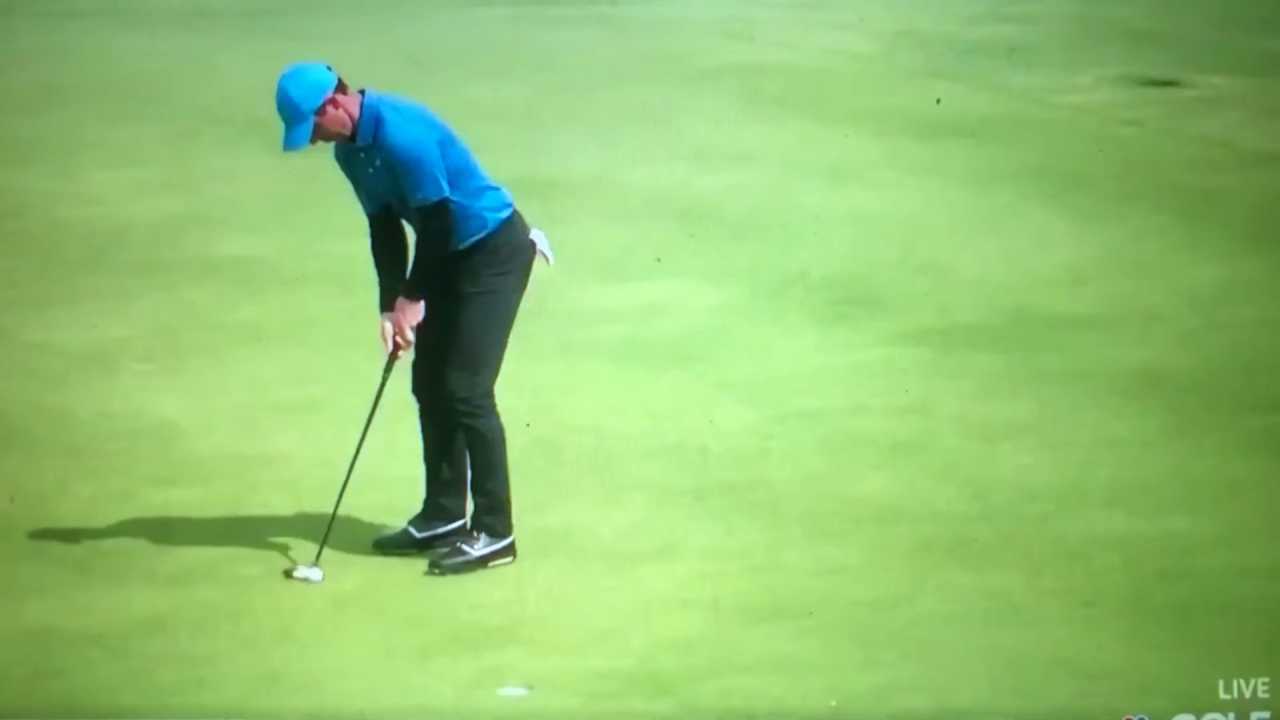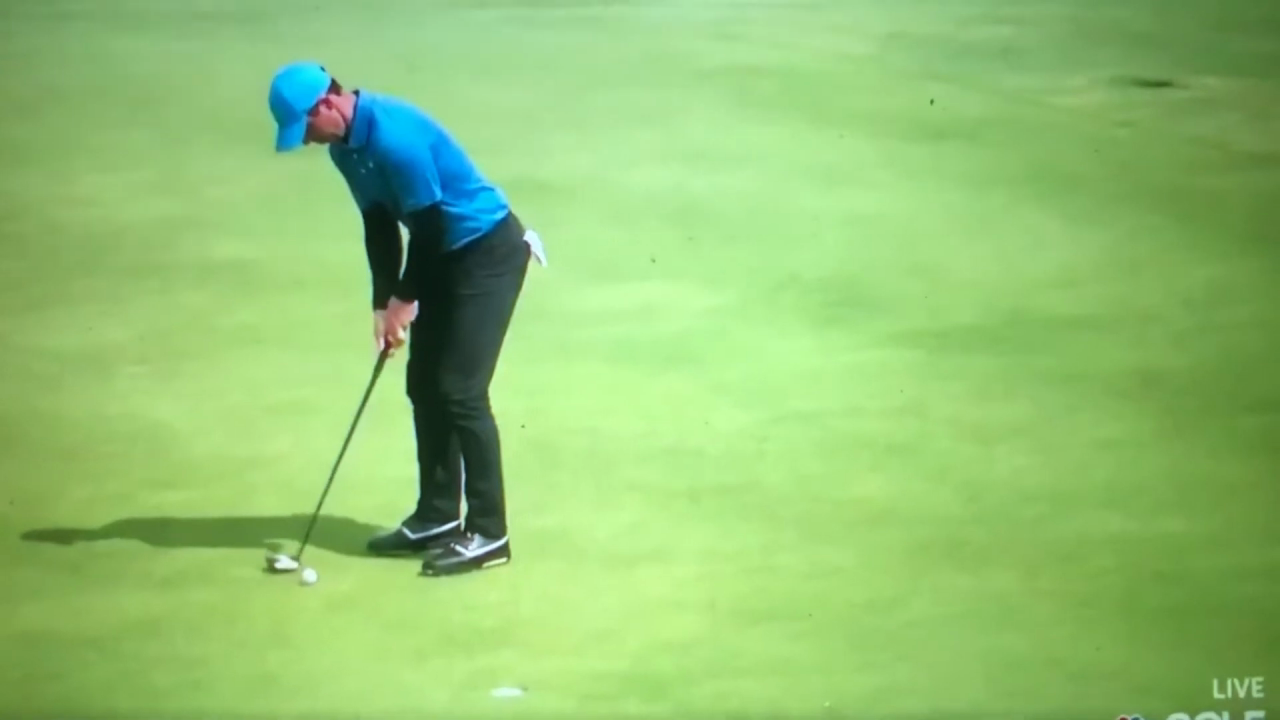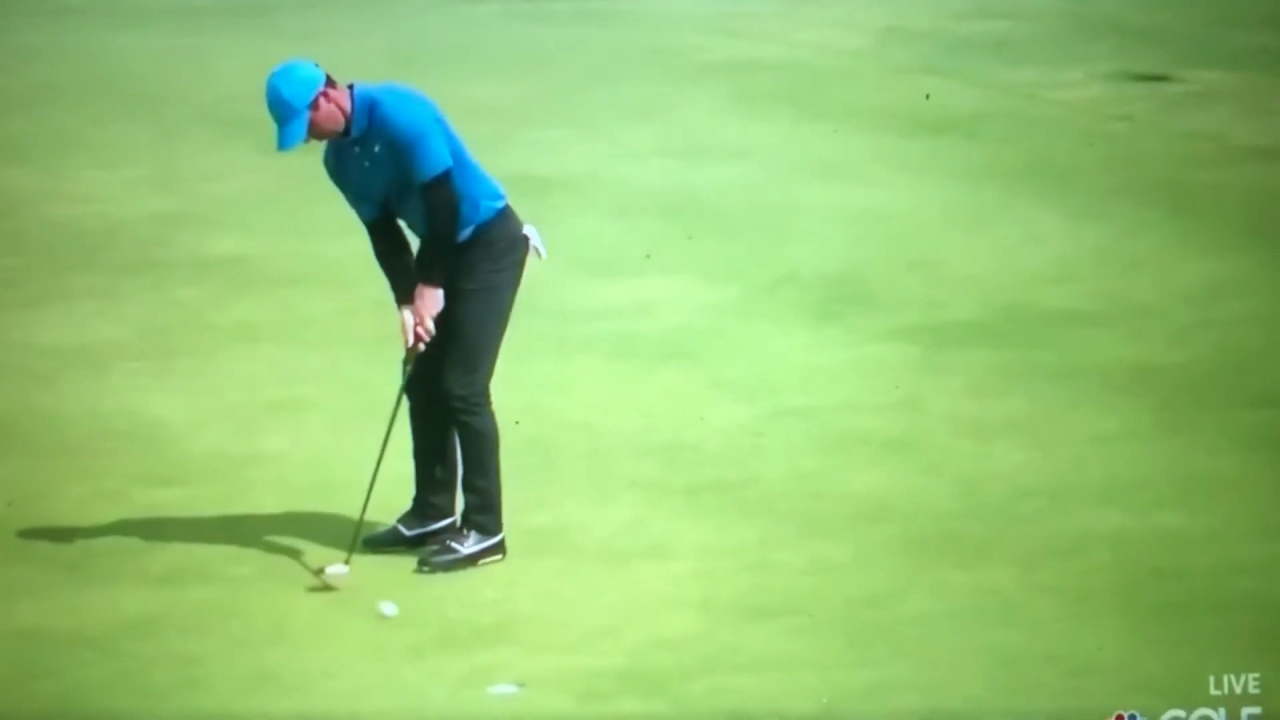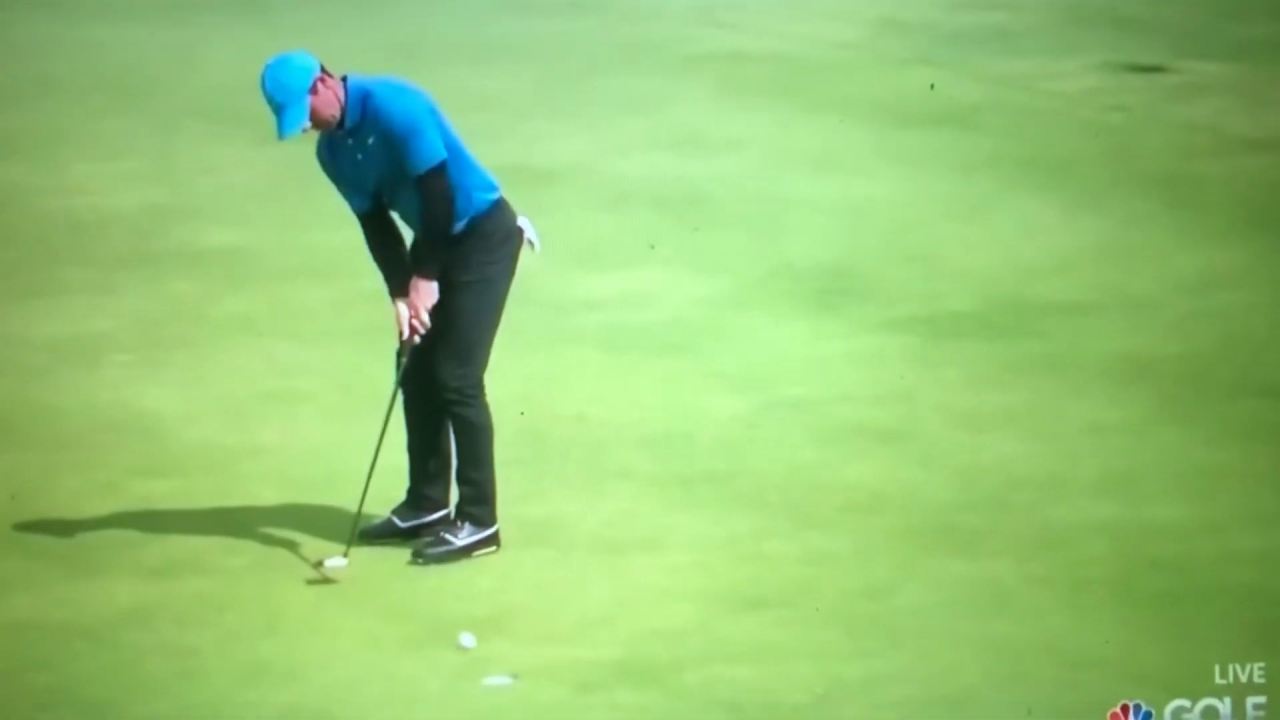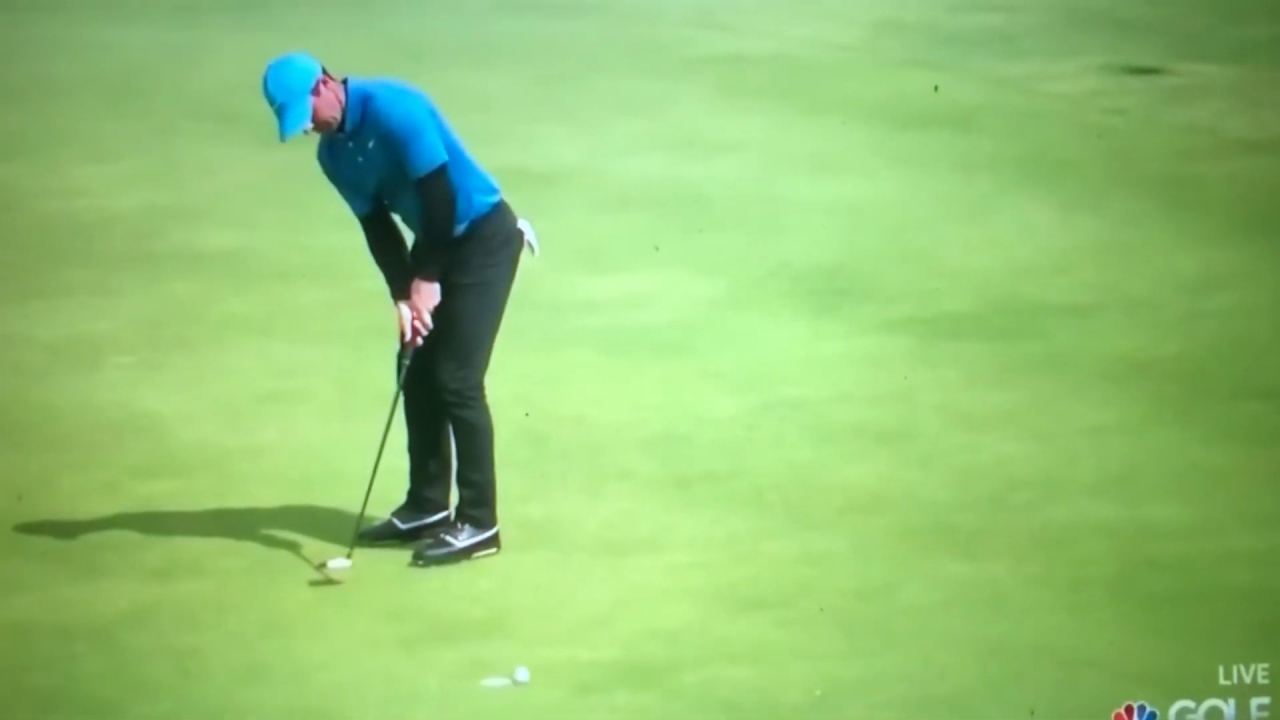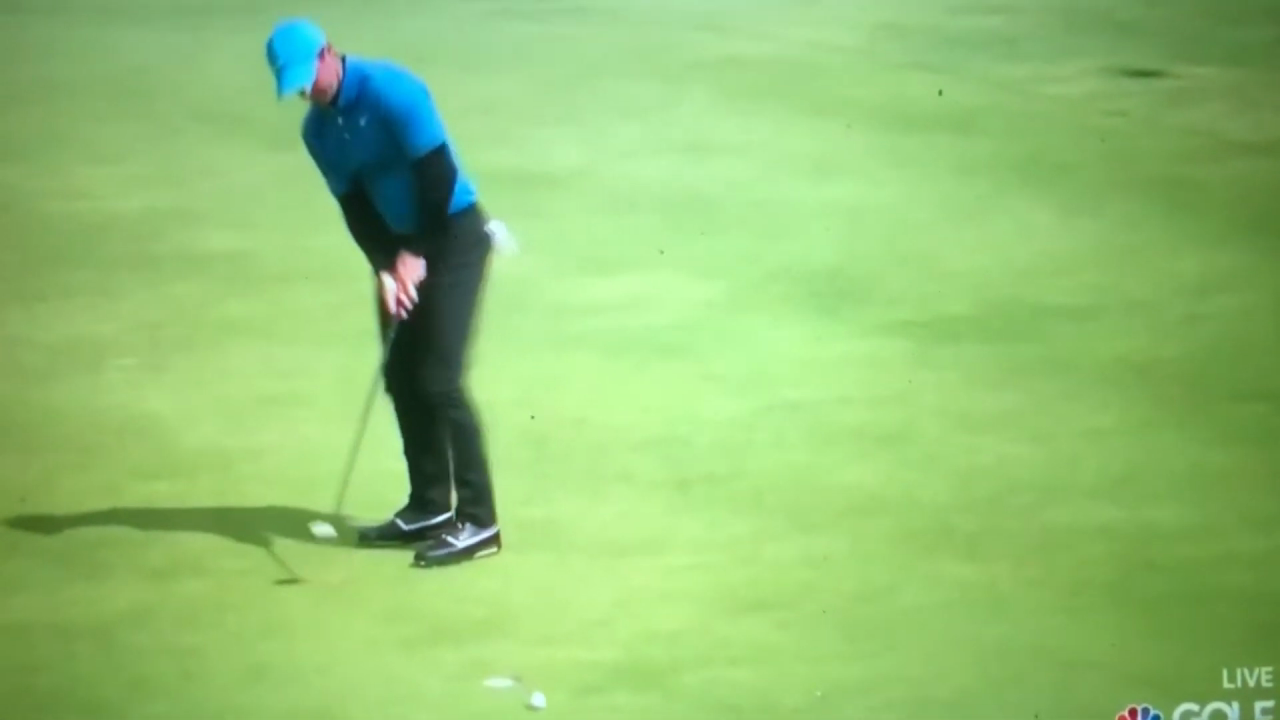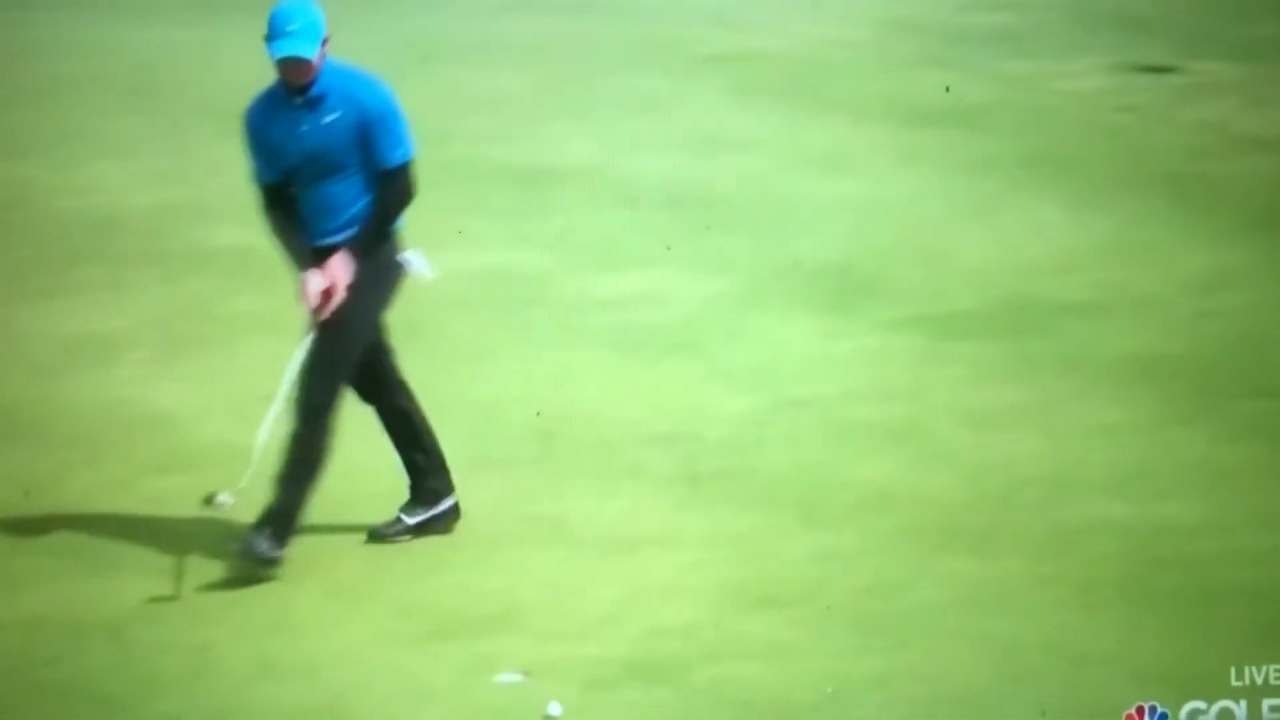
dt=0.5s
person 1, frame 1
left shoulder: (401, 131)
right shoulder: (349, 151)
left elbow: (436, 219)
right elbow: (384, 228)
left wrist: (413, 298)
right wrist: (390, 307)
left hip: (494, 249)
right hip: (449, 254)
left knee: (466, 390)
right knee: (430, 385)
left ankle: (494, 532)
right ankle: (444, 514)
person 1, frame 2
left shoulder: (393, 135)
right shoulder: (345, 150)
left elbow: (428, 225)
right elbow: (379, 225)
left wrist: (405, 300)
right wrist: (383, 304)
left hip: (489, 251)
right hip: (446, 255)
left knee: (460, 391)
right knee: (424, 385)
left ankle: (489, 533)
right ankle: (438, 515)
person 1, frame 3
left shoulder: (397, 112)
right shoulder: (339, 158)
left elbow: (444, 199)
right elbow: (383, 231)
left wrist: (430, 285)
right wrist: (406, 301)
left hip: (488, 242)
right hip: (442, 247)
left knee: (462, 386)
right knee: (423, 382)
left ankle: (484, 529)
right ankle: (433, 512)
person 1, frame 4
left shoulder: (392, 104)
right shoulder: (332, 149)
left elbow: (439, 190)
right elbow: (376, 223)
left wrist: (425, 277)
right wrist: (401, 293)
left hip: (483, 234)
right hip: (434, 239)
left knee: (456, 377)
right knee: (417, 373)
left ankle: (479, 521)
right ankle: (428, 504)
person 1, frame 5
left shoulder: (393, 108)
right shoulder: (332, 152)
left elbow: (439, 193)
right elbow: (377, 226)
left wrist: (426, 279)
right wrist: (402, 295)
left hip: (483, 236)
right hip: (436, 242)
left knee: (456, 379)
right knee: (418, 374)
left ankle: (478, 522)
right ankle: (428, 505)
person 1, frame 6
left shoulder: (391, 89)
right shoulder: (318, 129)
left elbow: (440, 174)
right elbow: (355, 206)
left wrist: (417, 254)
right wrist: (385, 269)
left hip: (453, 236)
right hip: (400, 247)
left knee: (437, 380)
right knee: (403, 379)
left ankle: (479, 521)
right ankle: (430, 506)
person 1, frame 7
left shoulder: (365, 96)
right shoulder: (262, 115)
left elbow: (399, 187)
right elbow: (276, 201)
left wrist: (350, 257)
right wrist: (306, 268)
left hip: (368, 257)
right hip: (321, 261)
left knee: (317, 388)
right knee: (374, 377)
left ankle: (279, 526)
right ankle: (434, 496)
